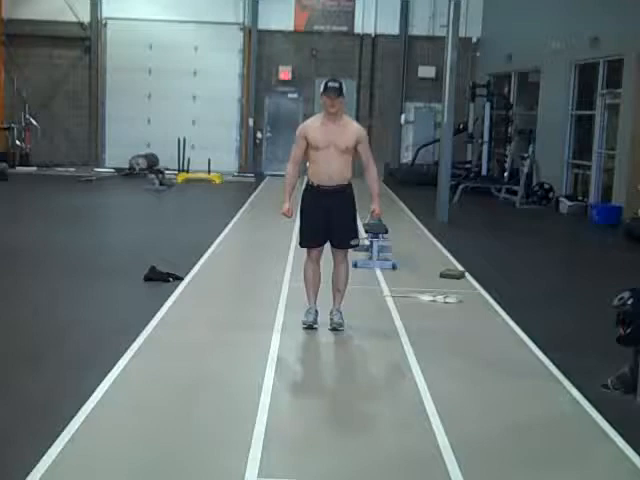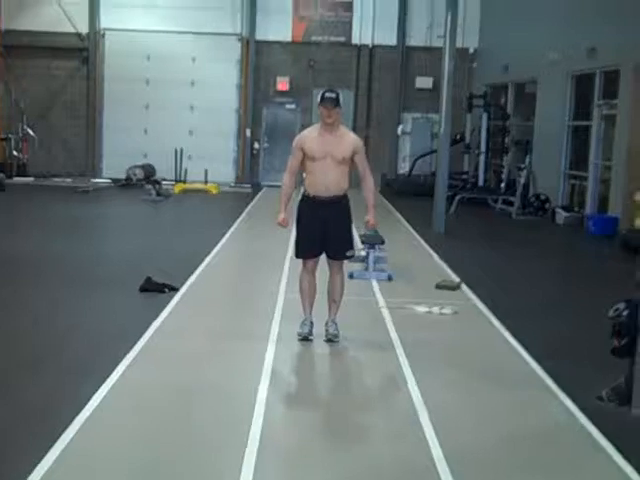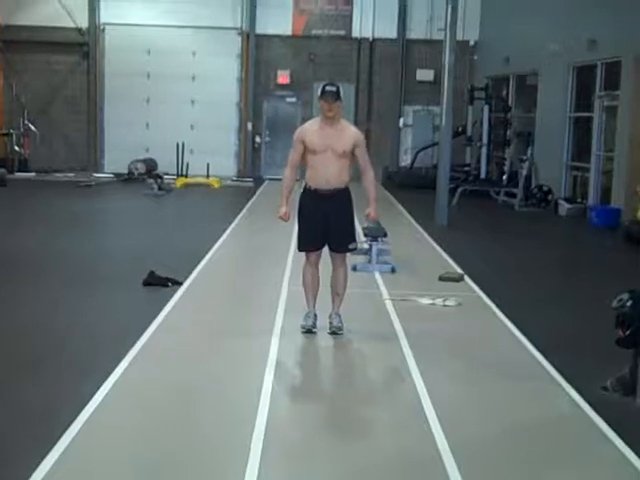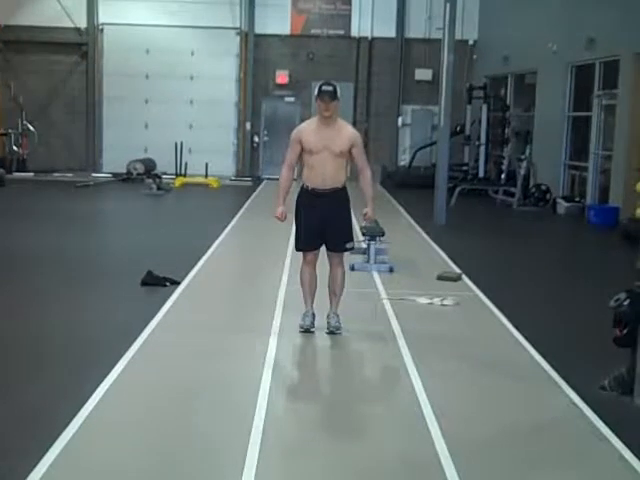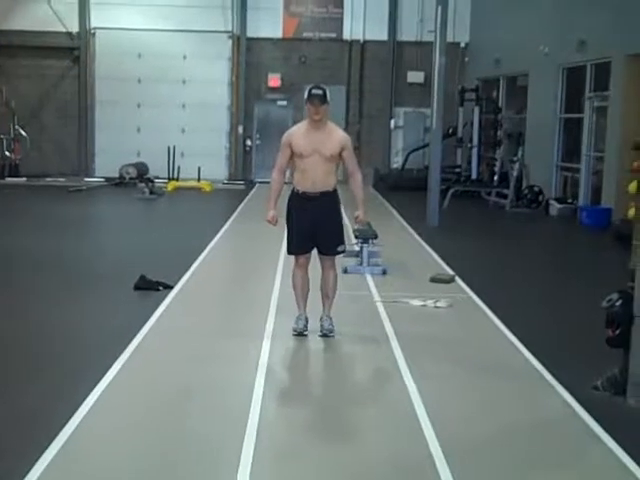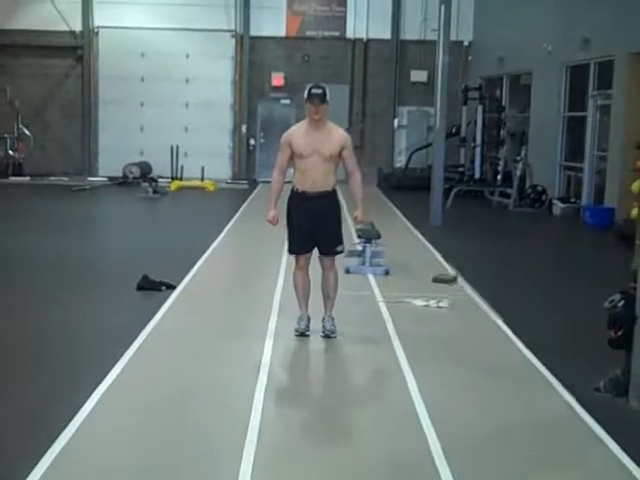
dt=0.2s
person 1, frame 1
left shoulder: (356, 131)
right shoulder: (307, 128)
left elbow: (369, 166)
right elbow: (294, 164)
left wrist: (375, 200)
right wrist: (287, 199)
left hip: (342, 196)
right hip: (314, 195)
left knee: (341, 255)
right knee: (313, 254)
left ankle: (336, 309)
right ankle: (312, 307)
person 1, frame 2
left shoulder: (353, 141)
right shoulder: (303, 138)
left elbow: (366, 177)
right elbow: (290, 174)
left wrist: (371, 211)
right wrist: (282, 209)
left hip: (338, 206)
right hip: (310, 205)
left knee: (336, 266)
right knee: (308, 265)
left ankle: (332, 320)
right ankle: (307, 319)
person 1, frame 3
left shoulder: (353, 135)
right shoulder: (304, 132)
left elbow: (366, 170)
right elbow: (291, 168)
left wrist: (372, 203)
right wrist: (284, 202)
left hip: (340, 199)
right hip: (312, 198)
left knee: (339, 259)
right knee: (311, 258)
left ankle: (335, 313)
right ankle: (310, 311)
person 1, frame 4
left shoulder: (351, 134)
right shoulder: (301, 132)
left elbow: (364, 170)
right elbow: (288, 168)
left wrist: (369, 203)
right wrist: (281, 202)
left hip: (337, 199)
right hip: (309, 198)
left knee: (336, 259)
right knee: (309, 258)
left ankle: (333, 313)
right ankle: (309, 311)
person 1, frame 5
left shoulder: (341, 138)
right shoulder: (291, 136)
left elbow: (354, 173)
right elbow: (279, 172)
left wrist: (360, 206)
right wrist: (272, 206)
left hip: (328, 202)
right hip: (299, 202)
left knee: (328, 262)
right knee: (301, 261)
left ankle: (326, 315)
right ankle: (301, 314)
person 1, frame 6
left shoulder: (340, 137)
right shoulder: (291, 135)
left elbow: (354, 173)
right elbow: (279, 171)
left wrist: (359, 206)
right wrist: (272, 206)
left hip: (328, 202)
right hip: (299, 201)
left knee: (328, 263)
right knee: (301, 262)
left ankle: (328, 316)
right ankle: (303, 315)
